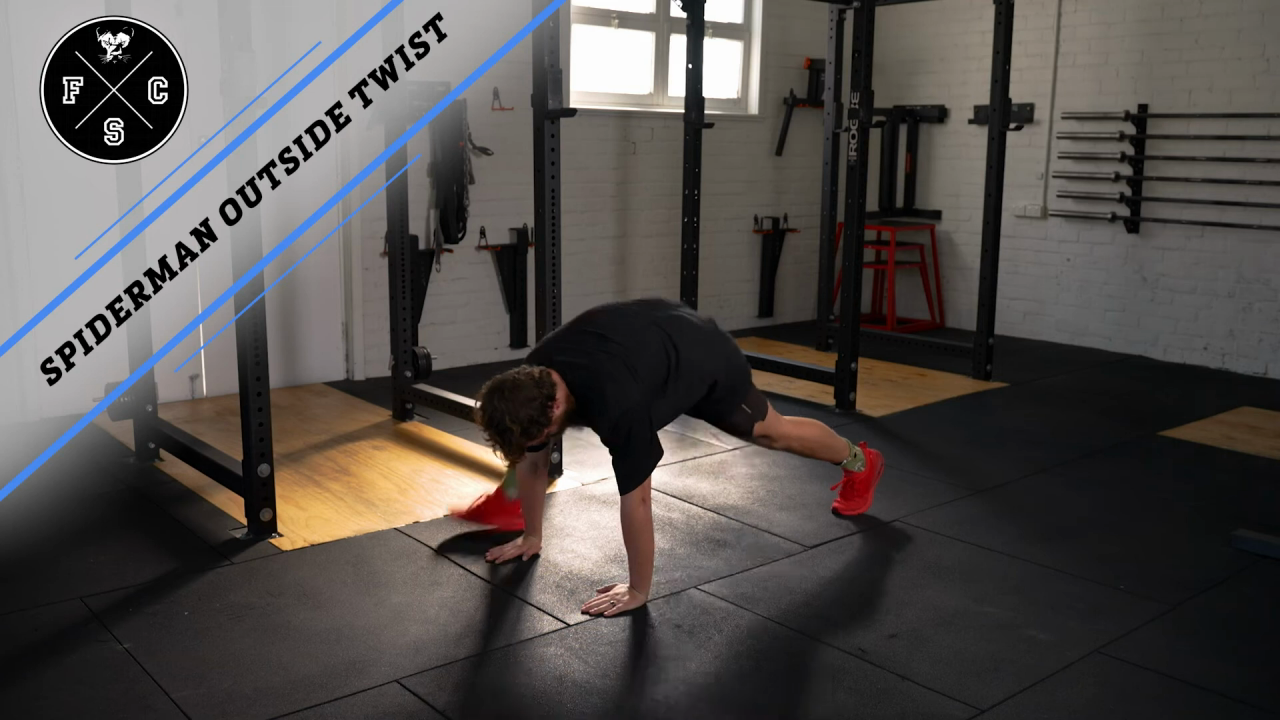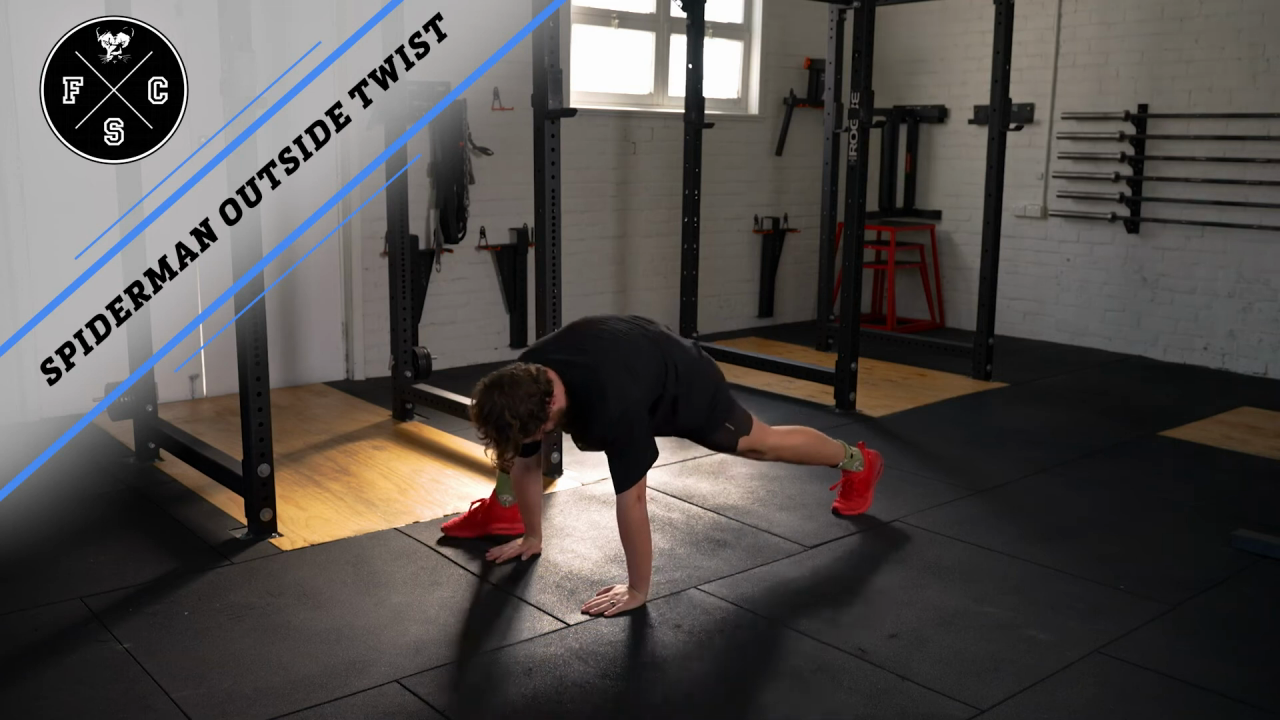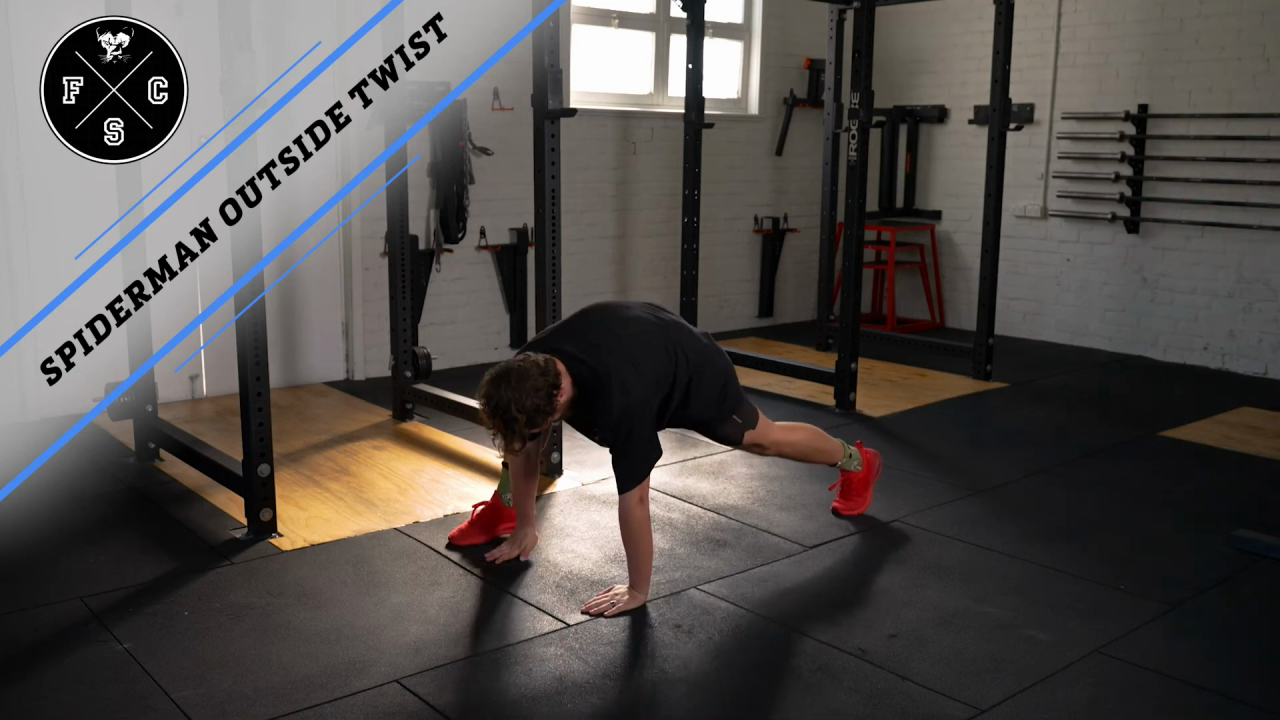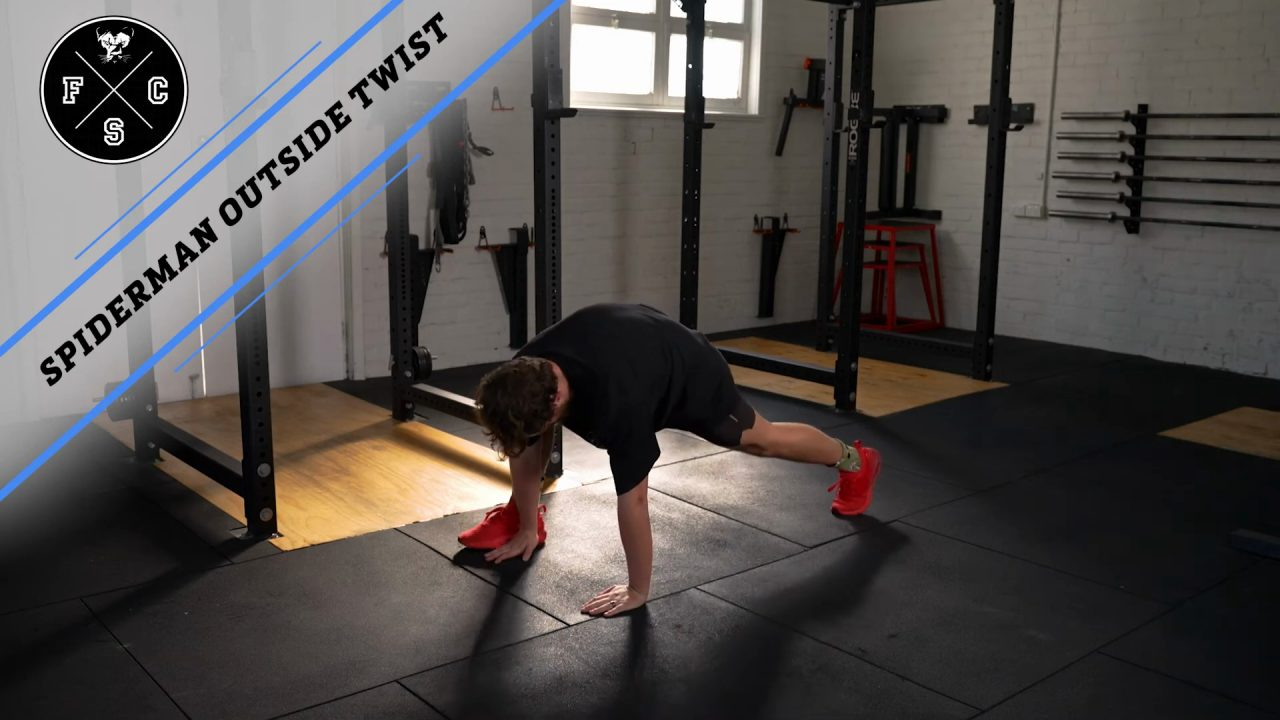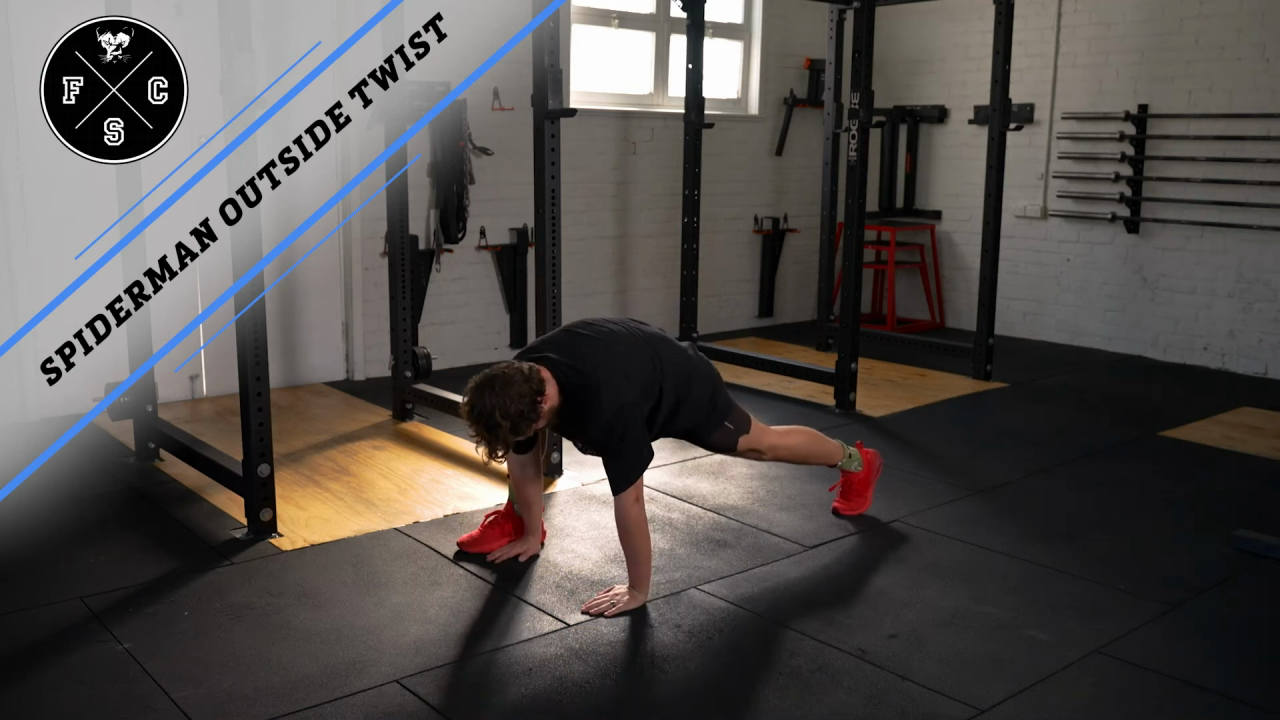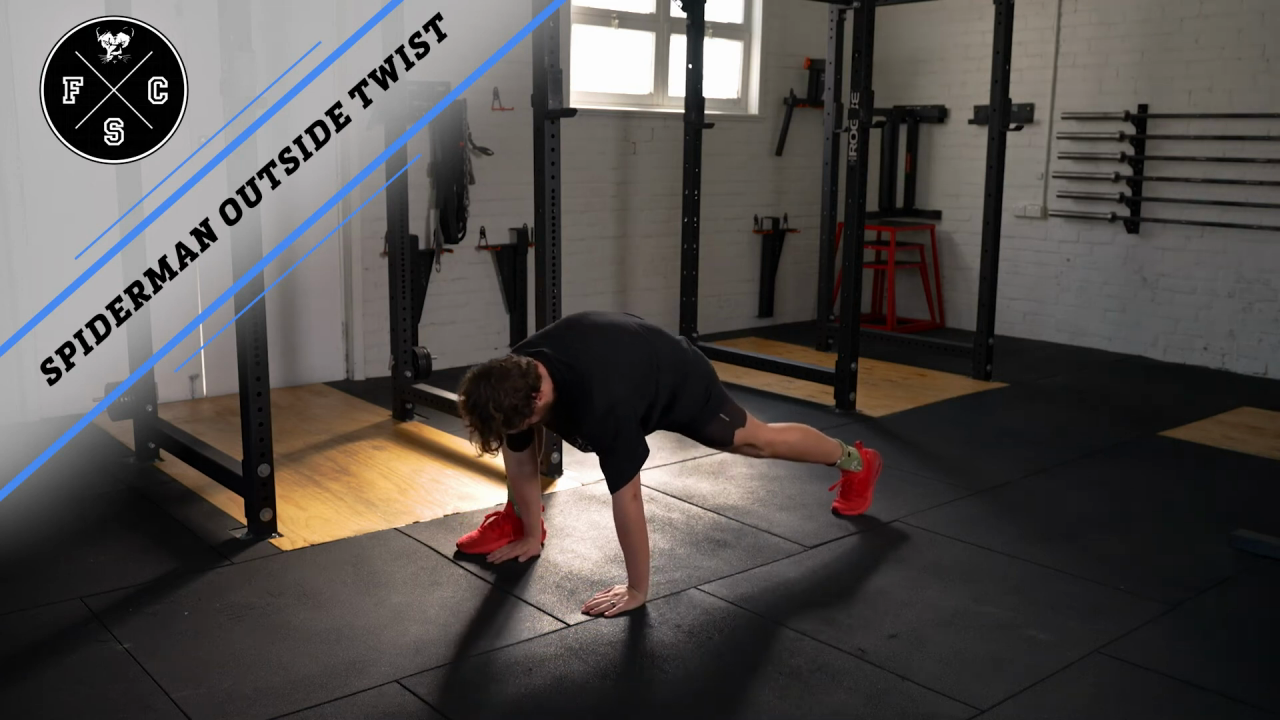
dt=0.4s
person 1, frame 1
left shoulder: (616, 403)
right shoulder: (531, 384)
left elbow: (636, 500)
right elbow: (530, 459)
left wrist: (638, 590)
right wrist: (531, 535)
left hip: (705, 357)
right hip: (649, 329)
left knee: (770, 432)
left ankle: (859, 462)
right ankle: (509, 496)
person 1, frame 2
left shoulder: (611, 404)
right shoulder: (523, 386)
left elbow: (631, 499)
right elbow: (526, 461)
left wrist: (637, 590)
right wrist: (532, 536)
left hip: (685, 383)
right hip: (634, 350)
left knee: (759, 442)
left ankle: (856, 462)
right ankle: (504, 507)
person 1, frame 3
left shoulder: (618, 400)
right shoulder: (527, 375)
left elbow: (634, 500)
right elbow: (524, 447)
left wrist: (637, 590)
right wrist: (524, 526)
left hip: (697, 374)
right hip: (641, 340)
left knee: (762, 438)
left ankle: (855, 462)
right ankle: (505, 508)
person 1, frame 4
left shoulder: (615, 401)
right shoulder: (526, 378)
left elbow: (632, 499)
right elbow: (525, 452)
left wrist: (638, 590)
right wrist: (526, 528)
left hip: (692, 374)
right hip: (638, 342)
left knee: (761, 439)
left ankle: (854, 461)
right ankle: (524, 516)
person 1, frame 5
left shoulder: (605, 405)
right shoulder: (519, 382)
left elbow: (628, 500)
right elbow: (523, 460)
left wrist: (638, 589)
right wrist: (530, 533)
left hip: (684, 387)
right hip: (632, 357)
left knee: (761, 443)
left ankle: (855, 461)
right ankle: (515, 518)
person 1, frame 6
left shoulder: (599, 402)
right shoulder: (515, 378)
left elbow: (626, 497)
right elbow: (520, 459)
left wrist: (637, 589)
right wrist: (530, 533)
left hip: (678, 380)
right hip: (623, 352)
left knee: (755, 440)
left ankle: (855, 461)
right ankle: (514, 518)
